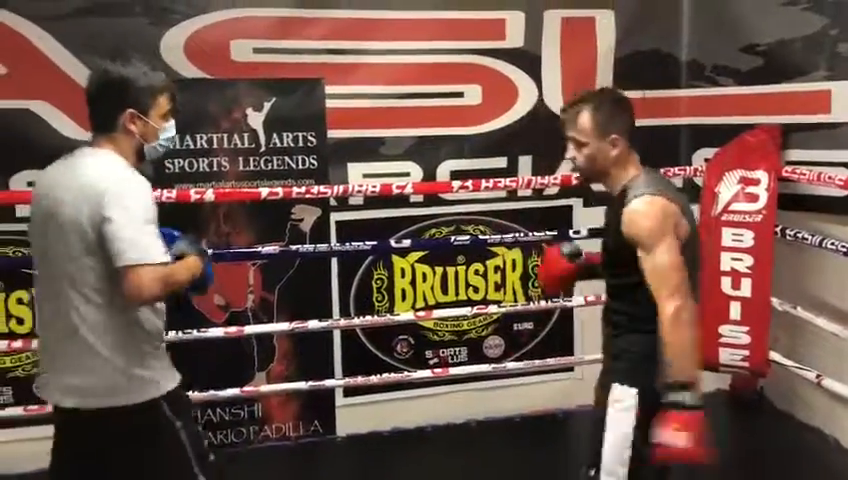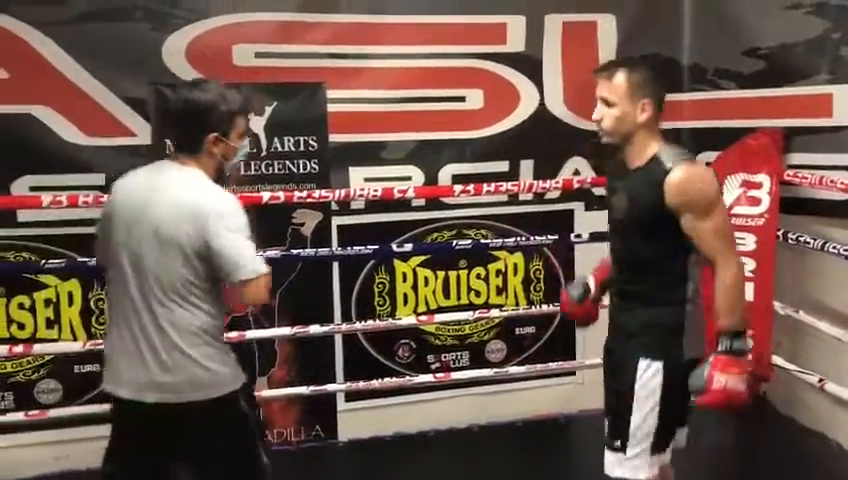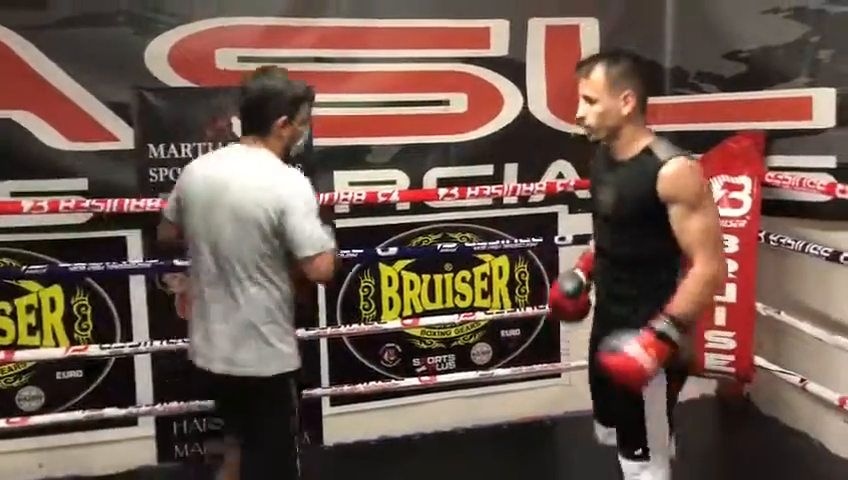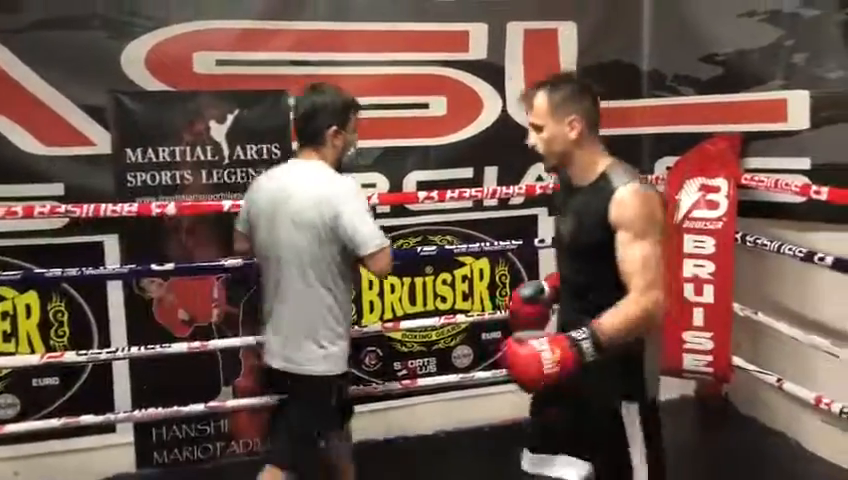
dt=0.3s
person 1, frame 1
left shoulder: (646, 208)
right shoulder: (627, 197)
left elbow: (677, 307)
left wrist: (681, 401)
right wrist: (583, 264)
left hip: (647, 367)
right hip: (631, 358)
person 1, frame 2
left shoulder: (681, 176)
right shoulder: (623, 169)
left elbow: (727, 264)
left wrist: (731, 351)
right wrist: (595, 282)
left hip: (662, 337)
right hip: (627, 328)
person 1, frame 3
left shoulder: (673, 171)
right shoulder: (601, 160)
left elbow: (710, 266)
left wrist: (661, 337)
right wrist: (582, 275)
left hip: (647, 339)
right hip: (614, 330)
right knee: (622, 434)
person 1, frame 4
left shoulder: (628, 197)
right shoulder: (567, 184)
left elbow: (649, 300)
left wrist: (573, 346)
right wrist: (549, 288)
left hip: (618, 366)
right hip: (570, 356)
person 2, frame 1
left shoulder: (51, 178)
right shoulder: (124, 186)
right elbow: (146, 285)
right wrist: (194, 263)
left hip: (69, 381)
right hip: (132, 384)
person 2, frame 2
left shoulder: (125, 188)
right shoulder: (215, 205)
left elbow: (106, 259)
right elbow: (254, 294)
right wrist: (259, 263)
left hip: (132, 378)
right hip: (202, 381)
person 2, frame 3
left shoulder: (197, 170)
right shoulder: (287, 184)
left elbow: (169, 234)
right elbow: (321, 267)
right wrist: (290, 247)
left hip: (209, 345)
right hip: (264, 351)
left knee: (249, 441)
person 2, frame 4
left shoulder: (263, 184)
right shoulder: (339, 190)
left elbow: (243, 244)
right elbow: (381, 263)
right wrist: (350, 242)
left hip: (281, 341)
right hip: (316, 347)
left knee: (334, 421)
